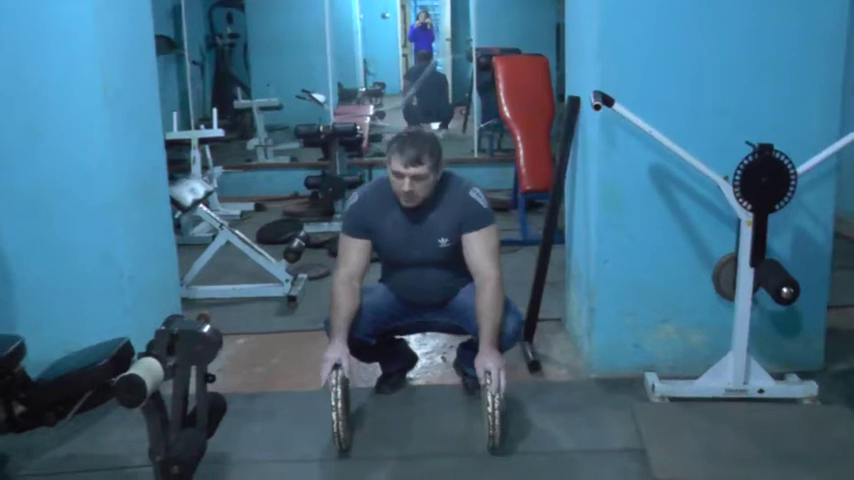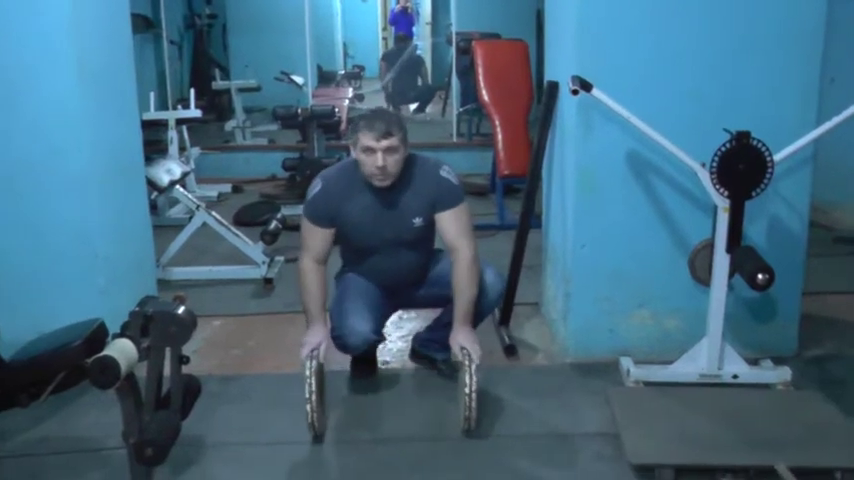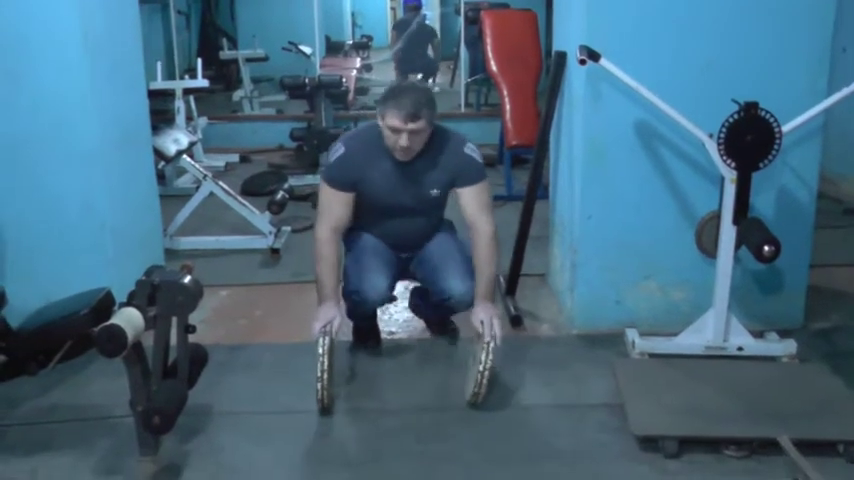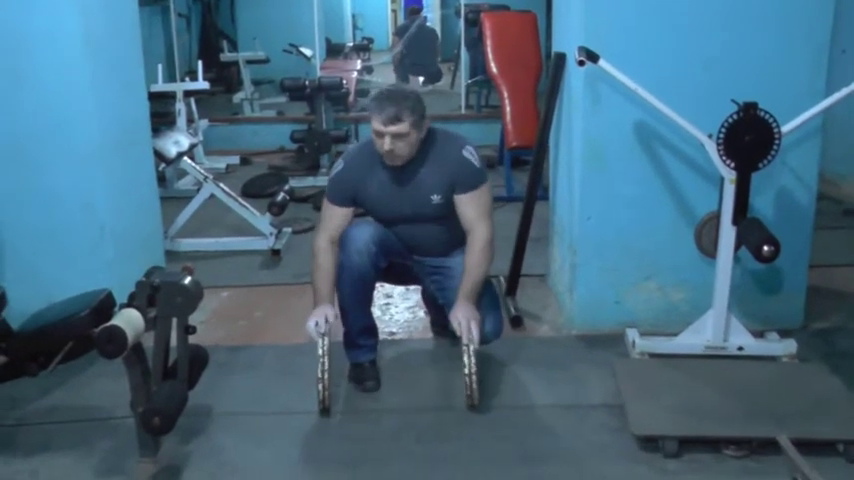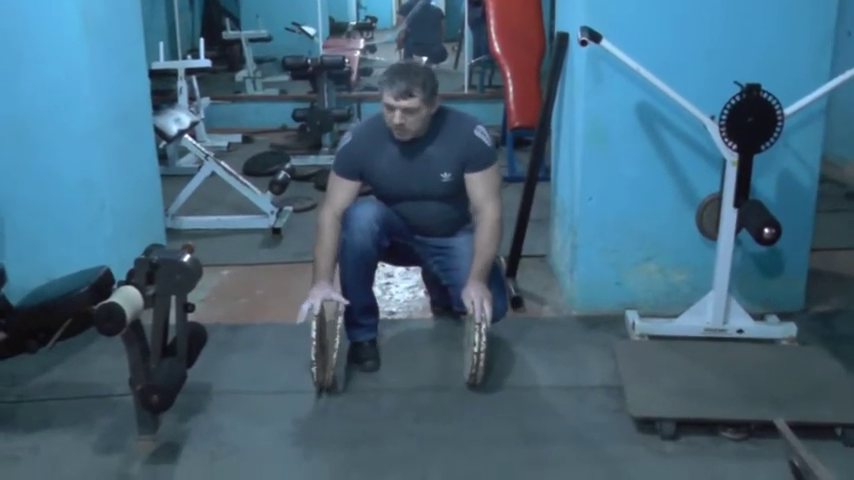
dt=1s
person 1, frame 1
left shoulder: (467, 199)
right shoulder: (364, 202)
left elbow: (488, 275)
right elbow: (347, 277)
left wrist: (488, 347)
right wrist: (338, 340)
left hip: (457, 295)
right hip: (397, 297)
left knee: (507, 327)
right knee: (345, 326)
left ankle: (468, 362)
right ankle: (396, 361)
person 1, frame 2
left shoulder: (437, 178)
right shoulder: (328, 188)
left elbow: (463, 251)
right elbow: (312, 260)
left wrist: (461, 325)
right wrist: (316, 324)
left hip: (425, 273)
right hip: (364, 280)
left knee: (491, 284)
right knee: (353, 335)
left ankle: (430, 347)
right ankle: (365, 350)
person 1, frame 3
left shoulder: (459, 152)
right shoulder: (349, 151)
left elbow: (482, 226)
right elbow: (328, 230)
left wrist: (484, 301)
right wrist: (329, 301)
left hip: (430, 238)
right hip: (370, 238)
left knee: (461, 293)
right knee: (372, 291)
left ankle: (429, 307)
right ankle: (362, 321)
person 1, frame 4
left shoulder: (458, 155)
right shoulder: (352, 166)
left elbow: (480, 232)
right elbow: (327, 238)
left wrist: (465, 301)
right wrist: (323, 302)
left hip: (449, 256)
right hip: (393, 254)
left knee: (485, 329)
right knee: (357, 238)
left ankle: (438, 301)
right ankle: (361, 353)
person 1, frame 5
left shoulder: (469, 135)
right shoulder: (360, 140)
left elbow: (488, 211)
right elbow: (332, 212)
left wrist: (477, 280)
right wrist: (322, 281)
left hip: (451, 237)
right hip: (395, 234)
left knee: (490, 307)
right knee: (360, 216)
left ankle: (438, 282)
right ankle: (361, 332)
